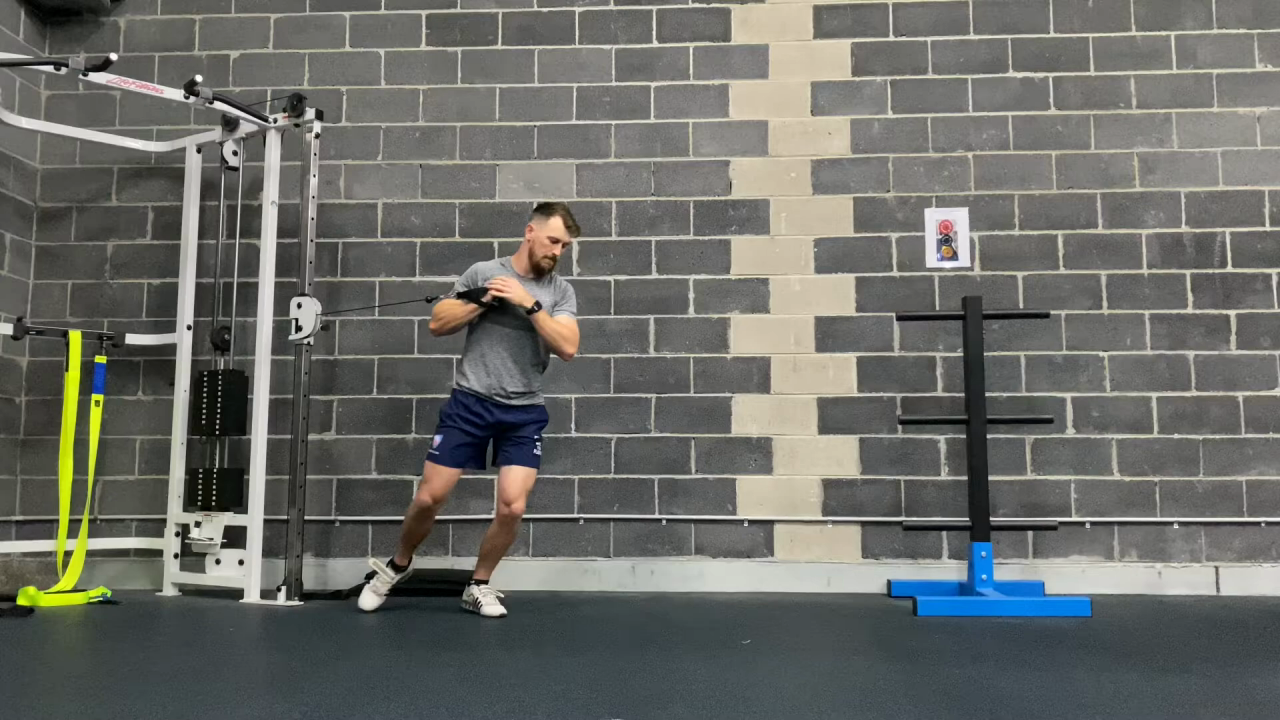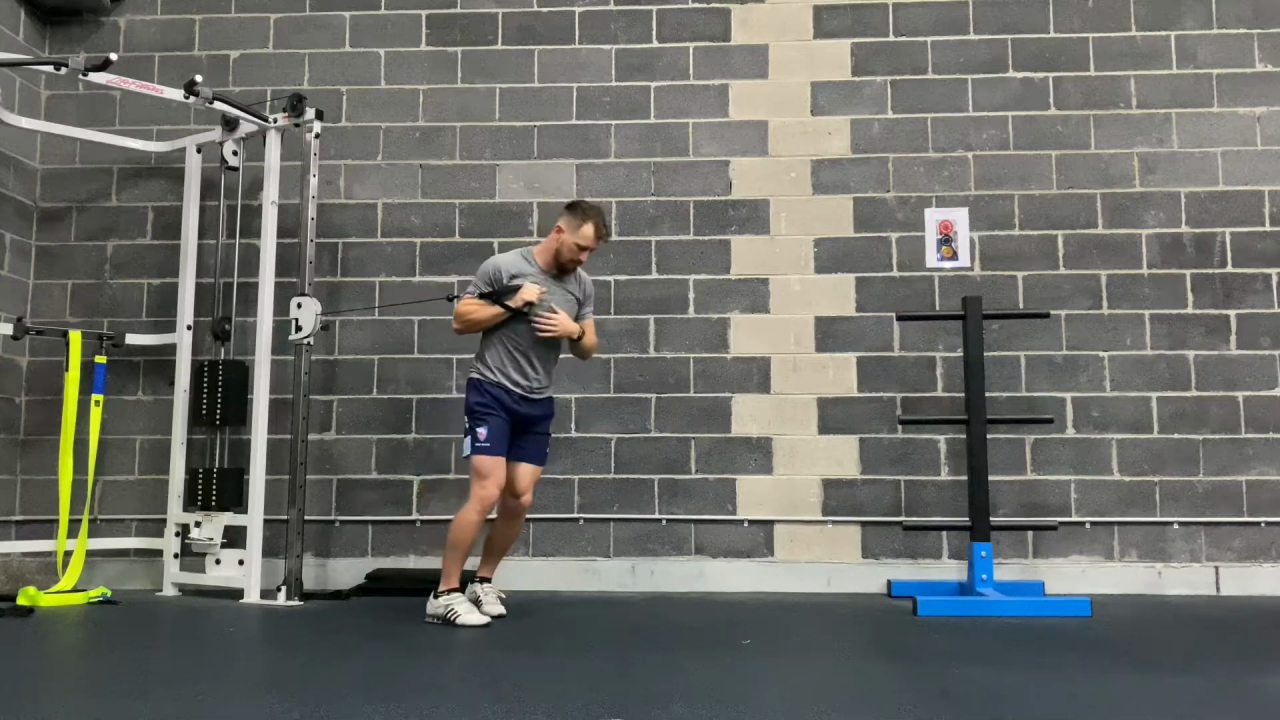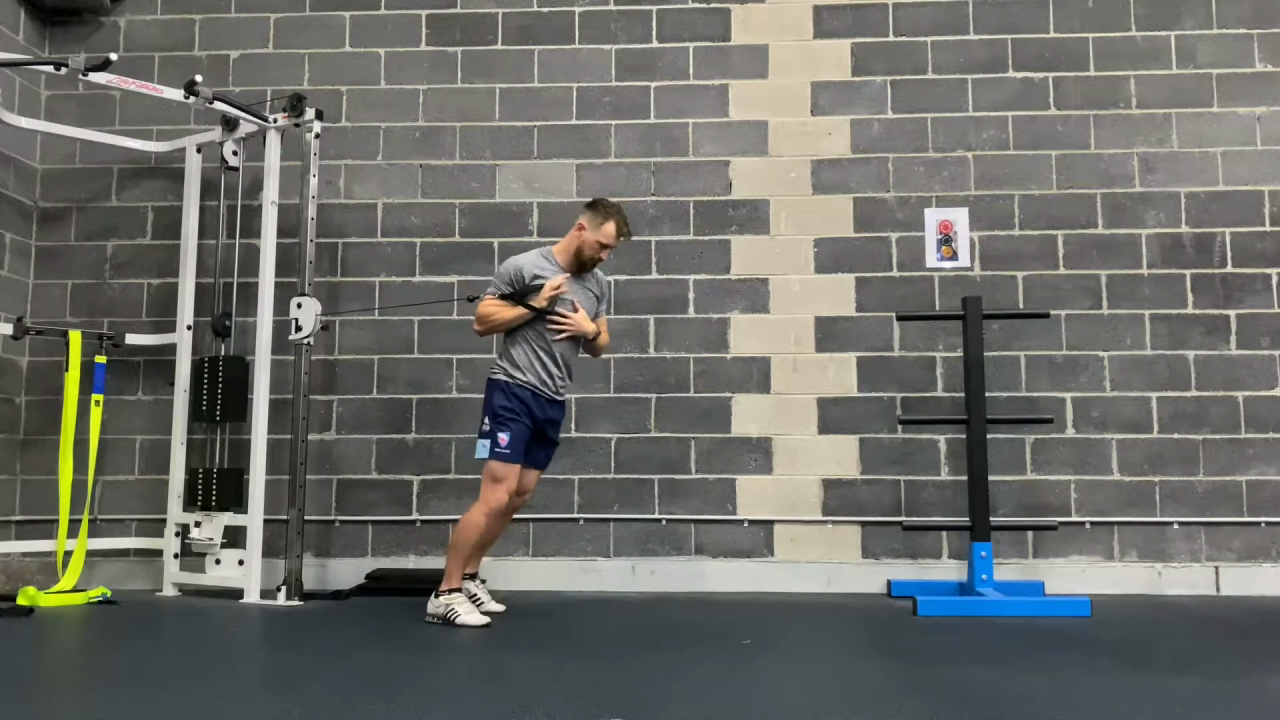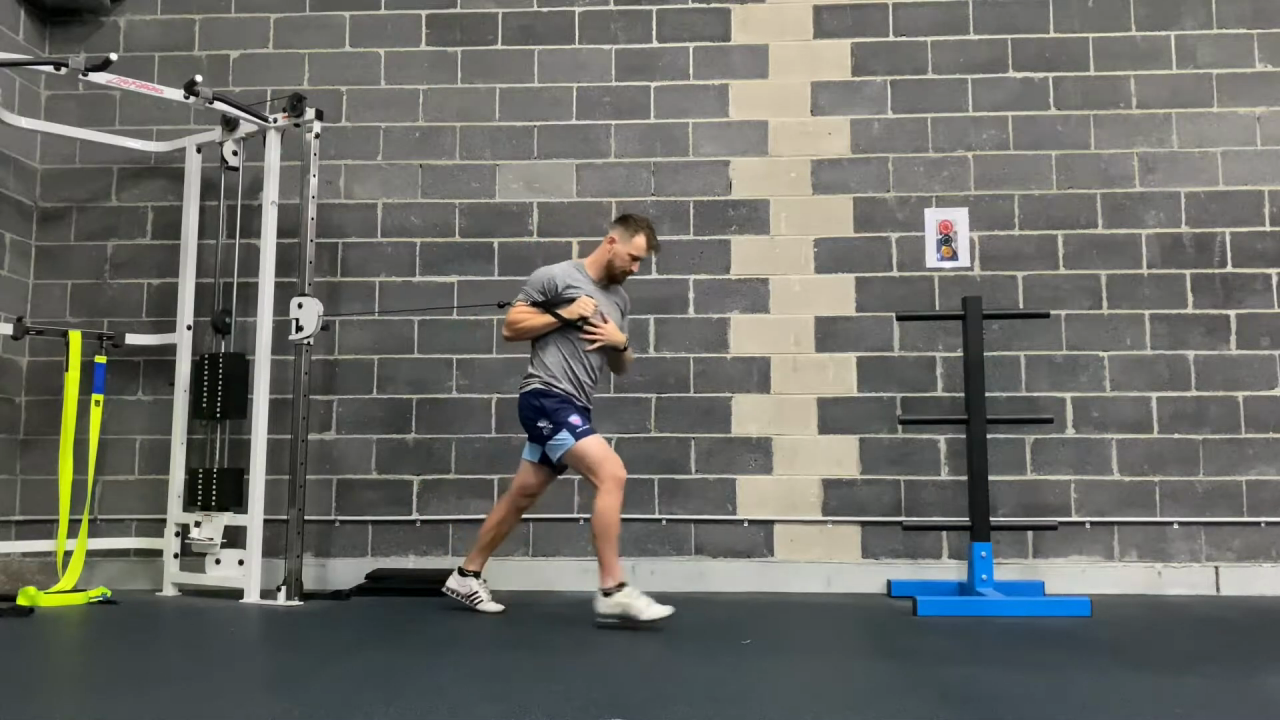
dt=0.4s
person 1, frame 1
left shoulder: (561, 292)
right shoulder: (483, 273)
left elbow: (568, 347)
right elbow: (437, 324)
left wrist: (529, 304)
right wrist: (484, 300)
left hip: (524, 411)
right hip: (470, 401)
left knee: (512, 506)
right knee: (430, 497)
left ankle: (480, 585)
right ankle: (397, 565)
person 1, frame 2
left shoulder: (582, 284)
right shoulder: (502, 267)
left elbow: (588, 348)
right elbow: (460, 320)
left wrist: (574, 333)
right wrist: (512, 305)
left hip: (537, 402)
right hip: (491, 393)
left knee: (520, 501)
right knee: (486, 494)
left ankle: (482, 581)
right ankle: (445, 594)
person 1, frame 3
left shoulder: (596, 283)
right shoulder: (522, 267)
left elbow: (599, 348)
right elbow: (482, 322)
left wrist: (592, 329)
right wrist: (535, 304)
left hip: (551, 403)
right hip: (513, 394)
left knee: (516, 498)
right knee: (495, 497)
left ankle: (467, 578)
right ankle: (447, 595)
person 1, frame 4
left shoulder: (619, 299)
right shoulder: (554, 276)
left elbow: (622, 366)
right elbow: (510, 327)
left wrist: (619, 341)
right wrist: (565, 314)
left hip: (574, 407)
right hip: (546, 399)
left knee: (522, 496)
right knee: (611, 474)
left ankle: (468, 576)
right ankle: (613, 591)
